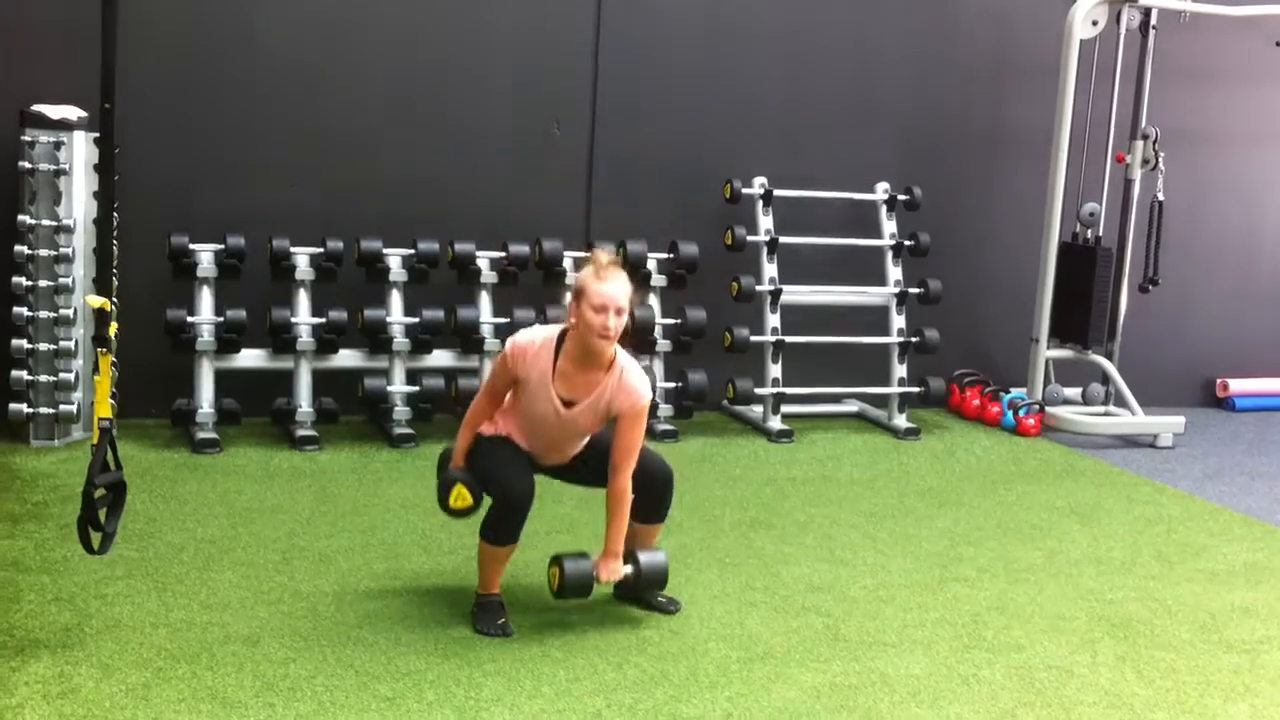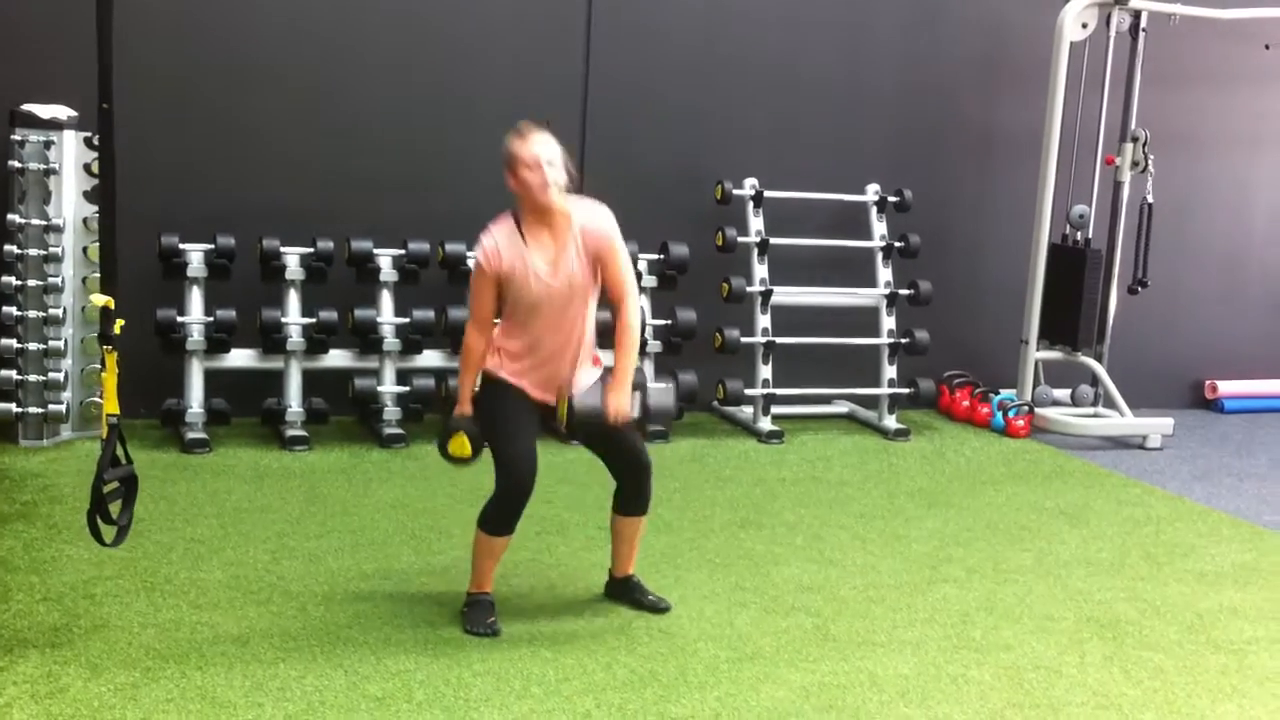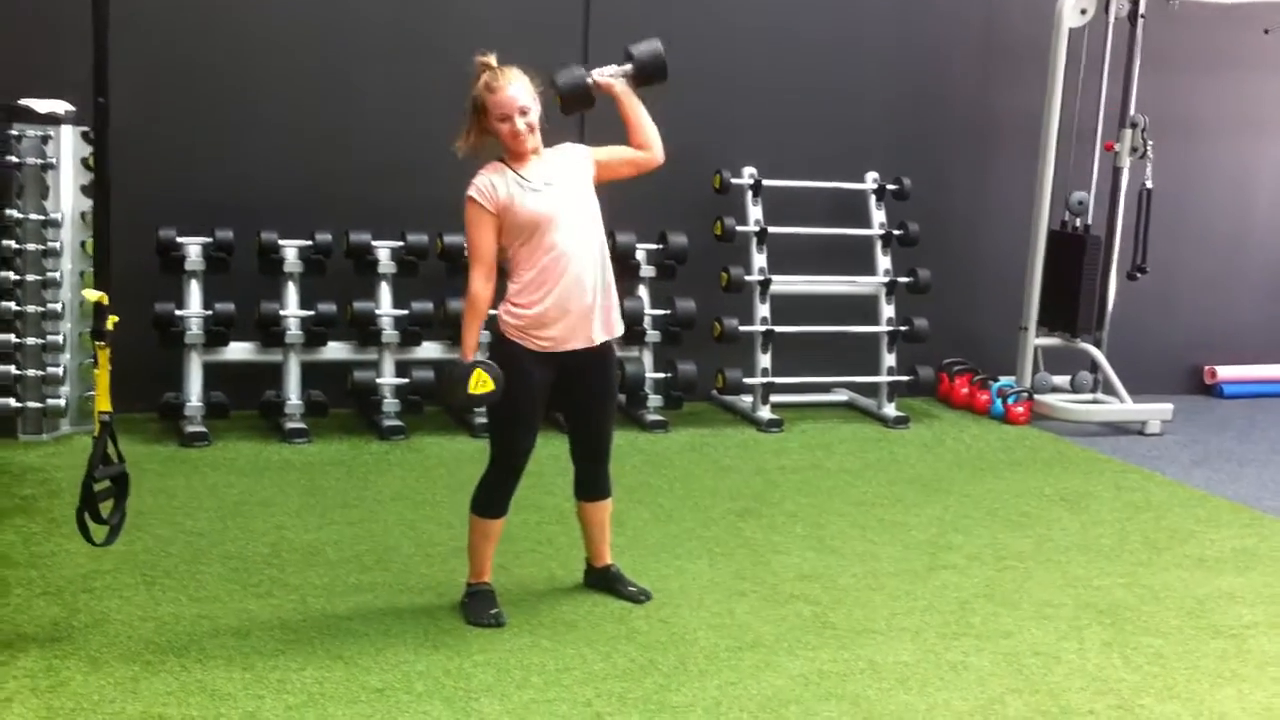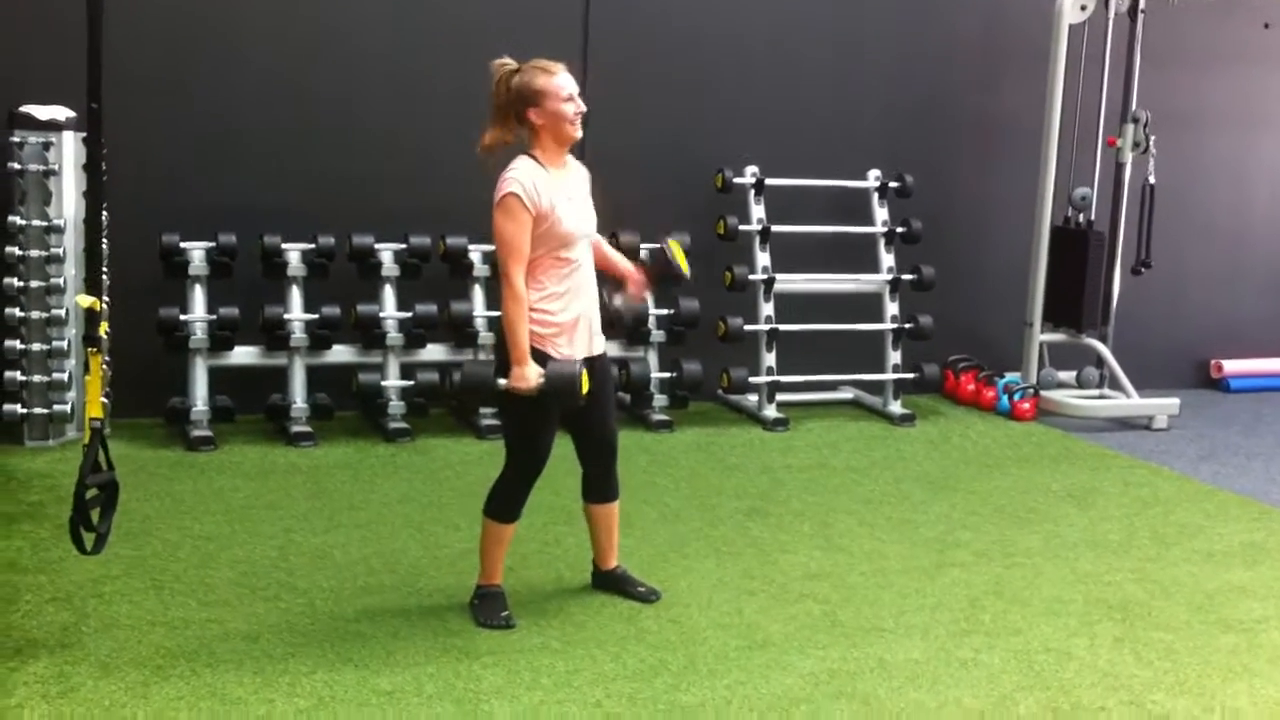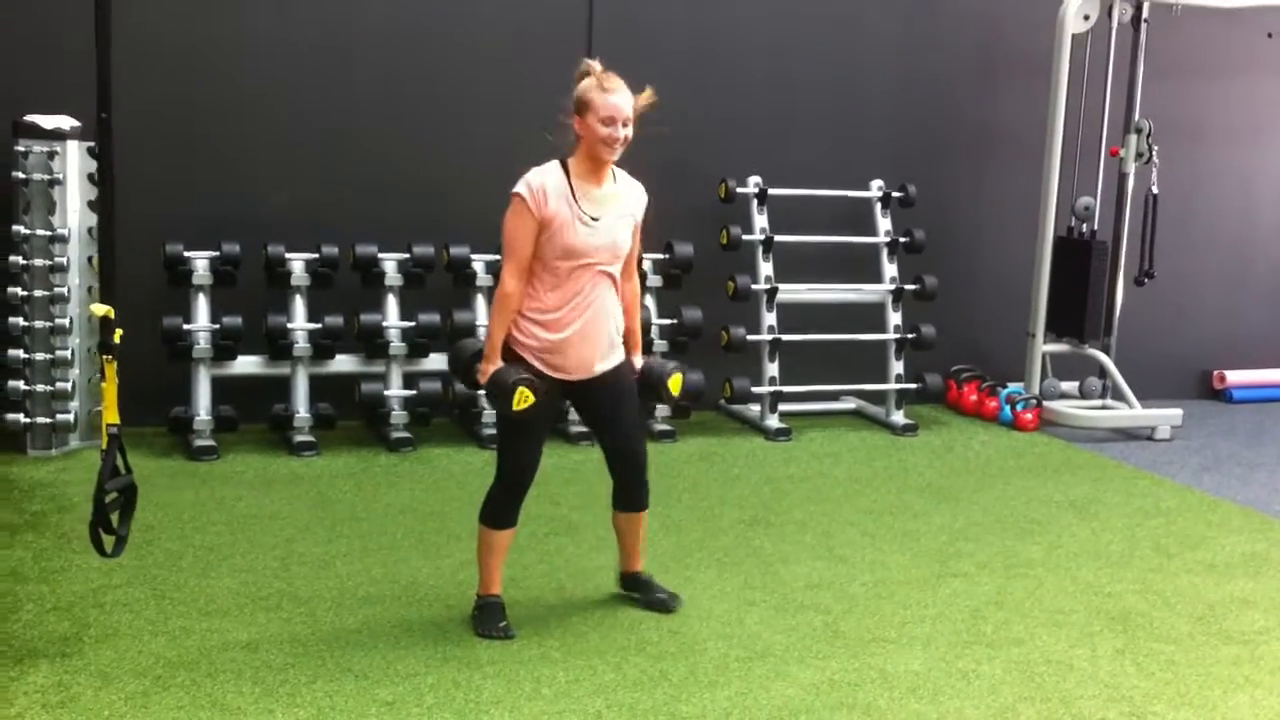
dt=0.7s
person 1, frame 1
left shoulder: (632, 384)
right shoulder: (526, 347)
left elbow: (621, 478)
right elbow: (487, 400)
left wrist: (613, 555)
right wrist: (458, 458)
left hip: (574, 451)
right hip: (506, 442)
left knee: (656, 478)
right knee: (514, 491)
left ankle: (632, 582)
right ankle: (487, 597)
person 1, frame 2
left shoulder: (593, 221)
right shoulder: (497, 245)
left elbow: (627, 305)
right elbow: (479, 330)
left wrist: (621, 383)
right wrist: (465, 400)
left hip: (579, 376)
right hip: (512, 382)
left knee: (636, 466)
right knee: (517, 479)
left ankle: (622, 578)
right ankle: (478, 596)
person 1, frame 3
left shoulder: (572, 158)
right shoulder: (488, 187)
left elbow: (649, 155)
right elbow: (480, 279)
left wrist: (621, 92)
right wrist: (468, 356)
left hip: (592, 339)
right hip: (525, 346)
left knee: (594, 456)
right knee: (507, 465)
left ankle: (601, 566)
right ankle: (478, 586)
person 1, frame 4
left shoulder: (575, 171)
right shoulder: (521, 183)
right elbow: (513, 277)
left wrist: (627, 270)
right wrist: (520, 361)
left hip: (586, 344)
right hip: (541, 351)
left knee: (602, 457)
right knee: (523, 468)
left ankle: (607, 567)
right ankle: (488, 587)
person 1, frame 5
left shoulder: (632, 194)
right shoulder: (538, 189)
right elbow: (512, 280)
left wrist: (636, 349)
right wrist: (491, 356)
left hip: (605, 360)
right hip: (537, 361)
left knee: (632, 464)
right knee: (514, 478)
left ankle: (634, 574)
right ankle: (488, 598)
